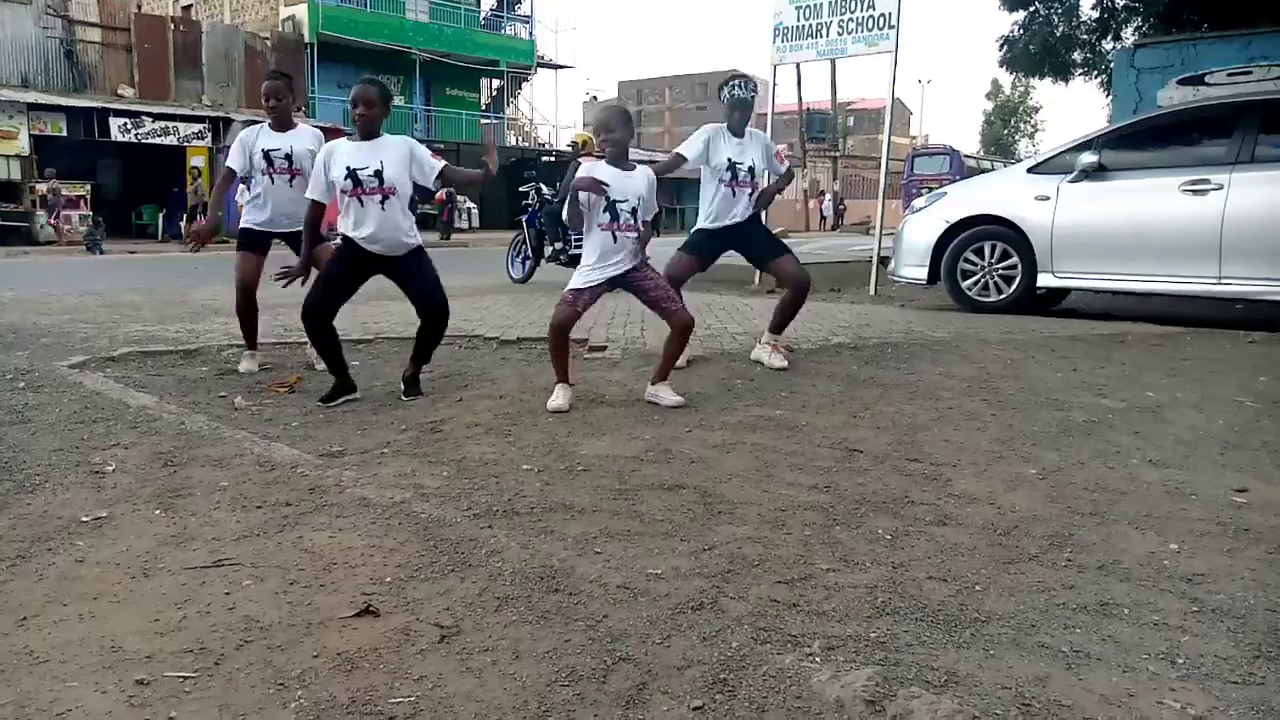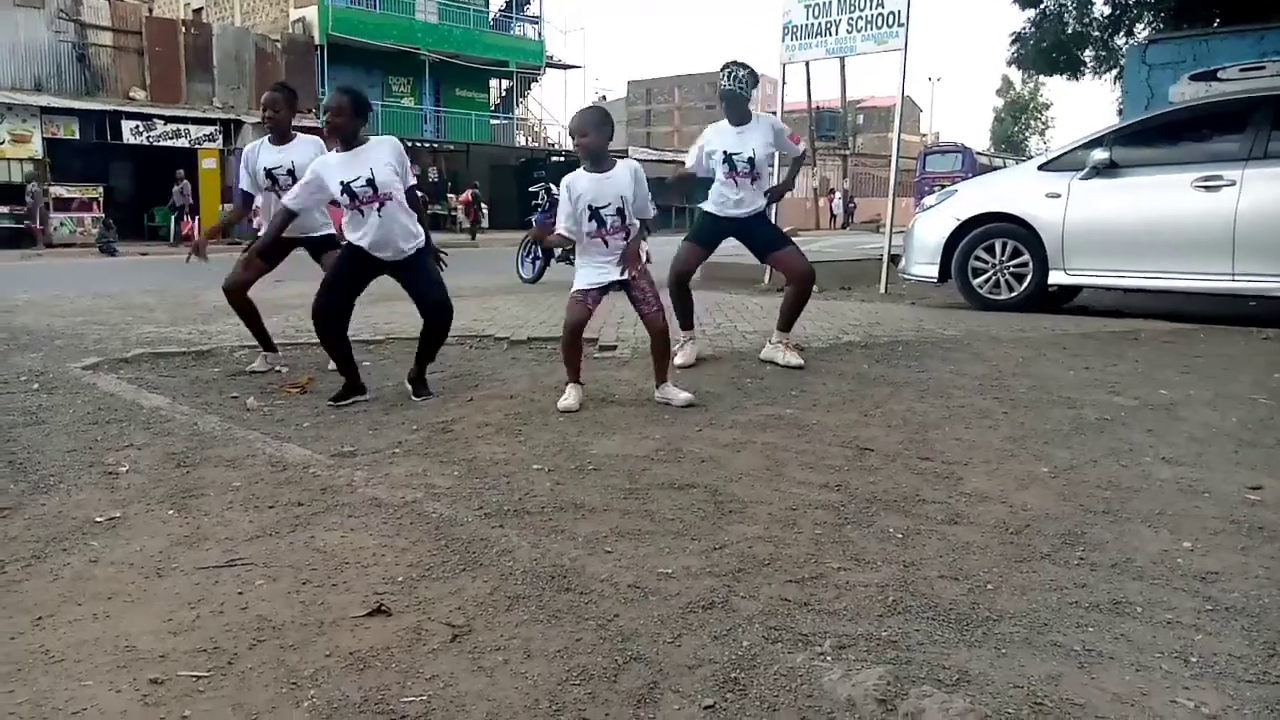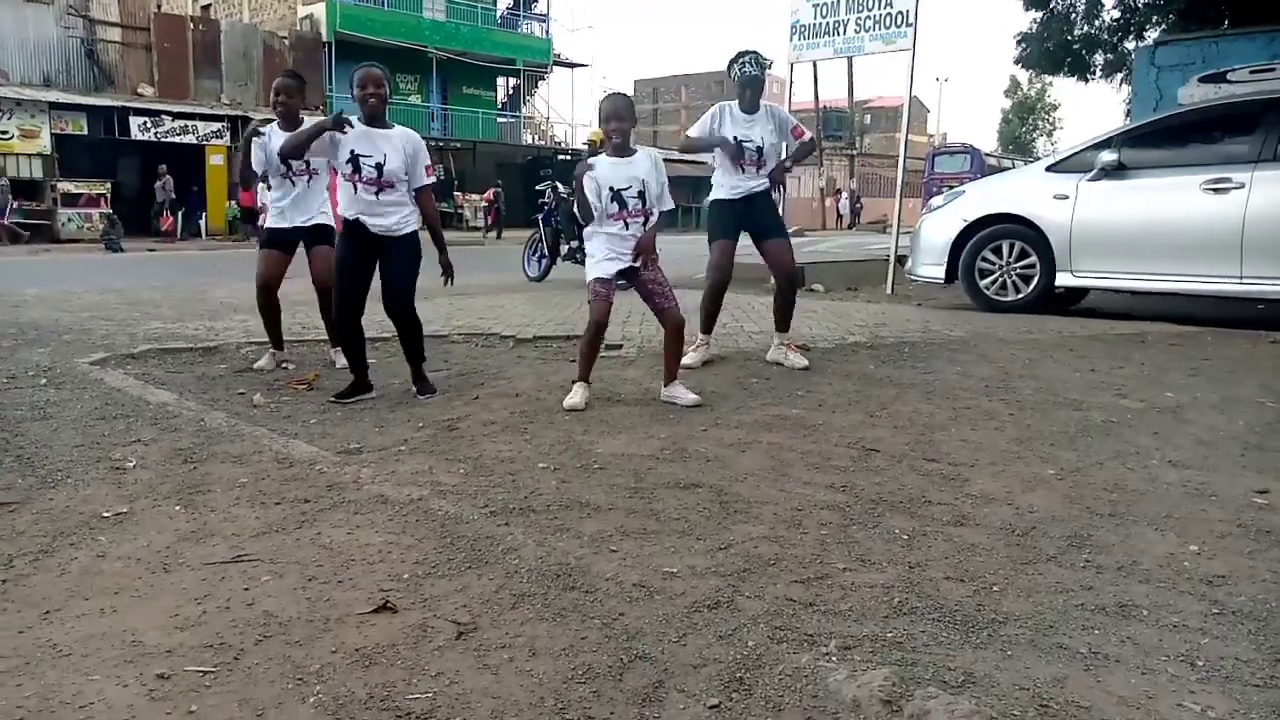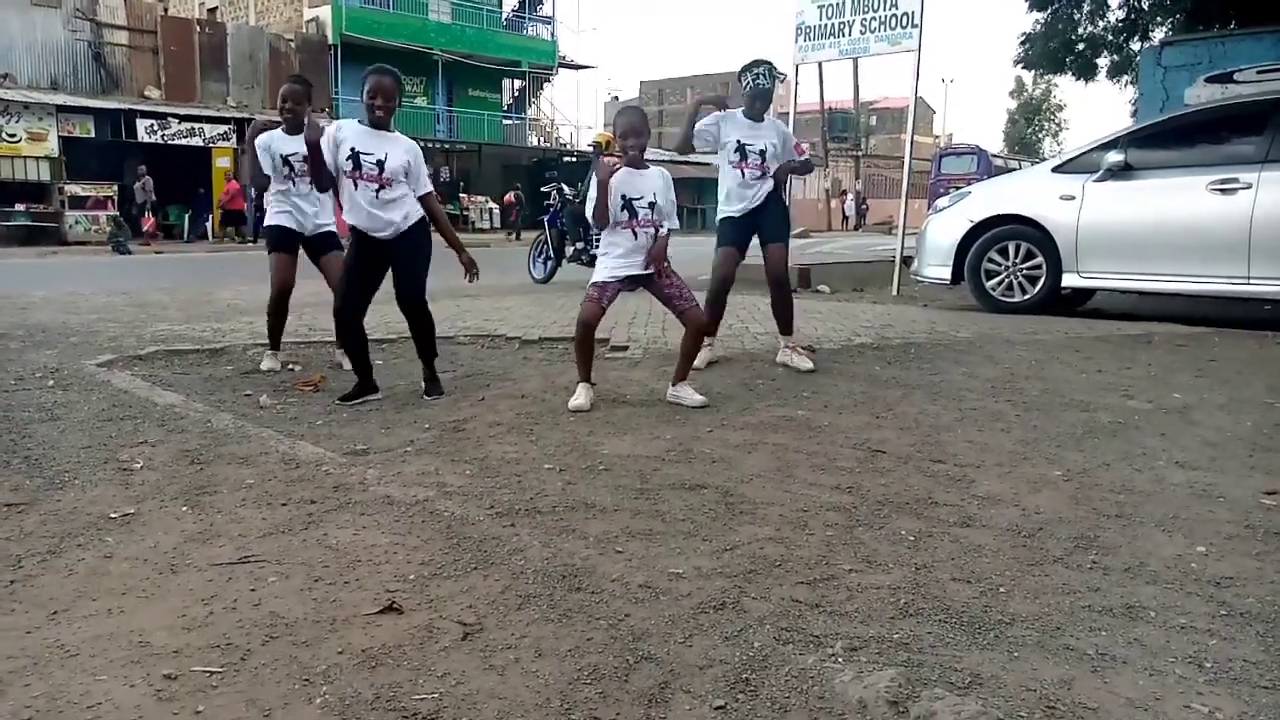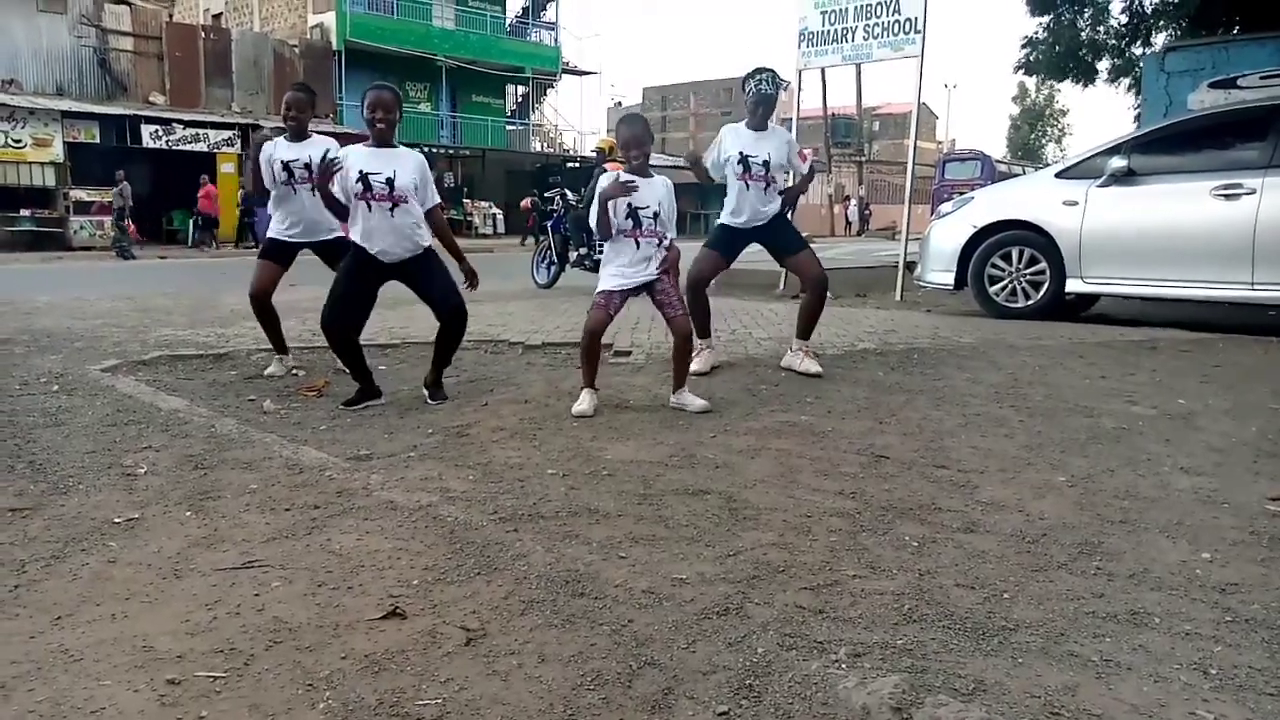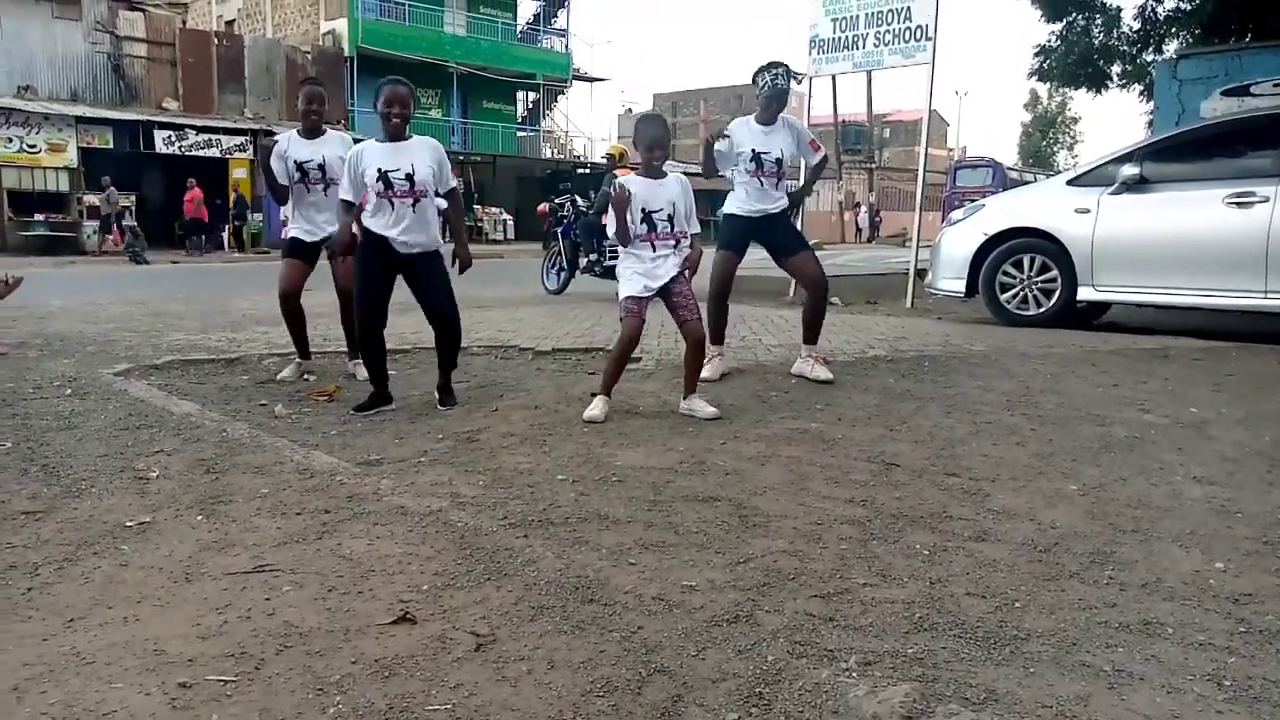
dt=0.5s
person 1, frame 1
left shoulder: (404, 147)
right shoulder: (331, 151)
left elbow: (444, 174)
right elbow: (316, 206)
left wrist: (485, 175)
right wrist: (304, 263)
left hip: (404, 248)
right hip: (355, 248)
left knee: (437, 312)
right knee: (313, 313)
left ankle: (411, 374)
right ankle: (344, 382)
person 1, frame 2
left shoulder: (390, 146)
right shoulder: (323, 167)
left elbow: (411, 196)
right elbow: (288, 208)
left wrist: (429, 243)
right wrist: (259, 245)
left hip: (409, 248)
right hip: (360, 251)
left knee: (440, 311)
right knee: (324, 314)
left ankle: (418, 374)
right ankle: (353, 383)
person 1, frame 3
left shoulder: (409, 140)
right shoulder: (341, 132)
left elbow: (424, 198)
right elbow: (288, 151)
left wrist: (442, 250)
right wrist: (325, 123)
left hip: (400, 235)
right hip: (356, 232)
left knee: (399, 305)
right knee: (345, 310)
left ankle: (419, 374)
right ankle: (361, 379)
person 1, frame 4
left shoulder: (408, 147)
right shoulder: (340, 131)
left elbow: (429, 201)
left wrist: (460, 249)
right wrist: (314, 154)
left hip: (409, 234)
right hip: (364, 238)
left knee: (412, 303)
right knee: (346, 312)
left ankle: (430, 373)
right ankle: (366, 381)
person 1, frame 5
left shoulder: (414, 160)
right shoulder: (347, 157)
left elbow: (434, 215)
right elbow: (340, 213)
left wrist: (462, 260)
right wrist: (322, 187)
left hip: (416, 254)
right hip: (365, 255)
left knee: (455, 313)
right knee: (335, 322)
left ankle: (434, 379)
right ankle: (368, 386)
person 1, frame 6
left shoulder: (430, 147)
right shoulder: (361, 153)
left elbow: (452, 196)
right elbow: (348, 206)
left wrist: (461, 243)
right wrist: (345, 226)
left hip: (424, 249)
right hip: (376, 246)
left knee: (446, 317)
right knee: (368, 322)
left ankle: (444, 384)
right ankle: (380, 391)
person 2, frame 1
left shoulder: (761, 140)
right shoulder: (710, 134)
left elbow: (786, 171)
right elbow: (675, 161)
left wrist: (774, 186)
left hip: (749, 223)
right hip: (712, 225)
left knee: (799, 281)
right knee: (670, 279)
left ankle: (768, 343)
person 2, frame 2
left shoulder: (769, 124)
right shoulder: (713, 133)
left elbow: (800, 152)
right elbow: (690, 171)
left wrist: (786, 184)
left hip: (754, 215)
right hip: (716, 213)
left knee: (804, 275)
right knee: (678, 273)
left ankle: (778, 342)
right ankle: (687, 340)
person 2, frame 3
left shoulder: (776, 114)
right shoulder: (721, 110)
left elbow: (807, 143)
right elbow: (685, 144)
left wrist: (785, 164)
right wrist: (716, 140)
left hip: (760, 199)
right hip: (725, 200)
left knee: (786, 271)
right knee: (720, 273)
left ankle: (781, 344)
right ankle: (703, 342)
person 2, frame 4
left shoulder: (778, 129)
right shoulder: (723, 121)
left elbow: (806, 164)
right elbow: (683, 147)
left wrist: (788, 167)
right wrist: (700, 104)
left hip: (769, 205)
right hip: (732, 212)
left knee: (778, 277)
right knee: (722, 279)
left ankle: (788, 346)
right ankle: (706, 344)
person 2, frame 5
left shoulder: (782, 137)
right shoulder: (728, 134)
left elbow: (807, 170)
right elbow: (710, 178)
left wrist: (799, 184)
right wrist: (694, 165)
left hip: (774, 220)
right hip: (733, 222)
left knee: (817, 281)
right knee: (694, 280)
left ankle: (798, 350)
right ankle: (705, 348)
person 2, frame 6
left shoulder: (792, 127)
right shoulder: (738, 128)
left elbow: (821, 158)
right elbow: (711, 172)
left wrist: (805, 188)
right wrist: (708, 147)
left hip: (777, 215)
right hip: (739, 214)
left knee: (818, 283)
right knee: (719, 285)
left ankle: (808, 357)
right ankle: (716, 354)
person 3, frame 1
left shoulder: (646, 176)
right shoulder: (588, 172)
right elbow: (576, 224)
left wrist: (646, 234)
right wrist: (575, 192)
left hip: (634, 264)
right hip: (595, 264)
left knee: (683, 321)
right knee: (559, 322)
left ankle: (658, 384)
right ankle: (562, 386)
person 3, frame 2
left shoulder: (632, 170)
right shoulder: (571, 182)
left elbow: (644, 216)
right elbow: (566, 234)
left wrist: (634, 243)
right wrist: (546, 236)
left hip: (629, 263)
right hip: (593, 266)
left knee: (659, 326)
right knee: (573, 322)
left ankle: (663, 385)
right ankle: (574, 385)
person 3, frame 3
left shoulder: (651, 159)
right shoulder: (593, 166)
left elbow: (661, 209)
right elbow: (587, 216)
left wrist: (651, 234)
right wrist: (579, 183)
left hip: (641, 253)
right hip: (605, 254)
left knee: (674, 321)
right knee: (598, 319)
left ankle: (670, 385)
right ankle: (581, 384)
person 3, frame 4
left shoulder: (661, 176)
right shoulder: (607, 172)
left elbow: (669, 224)
right elbow: (600, 223)
left wrist: (662, 243)
right wrist: (602, 181)
left hip: (652, 262)
right hip: (614, 262)
left knee: (698, 321)
right knee: (586, 318)
left ankle: (678, 385)
right ankle: (584, 385)
person 3, frame 5
left shoulder: (665, 185)
right shoulder: (611, 181)
right elbow: (604, 234)
left wrist: (674, 251)
right wrist: (604, 200)
left hip: (656, 269)
right hip: (619, 270)
left knee: (683, 329)
right knee: (593, 326)
left ankle: (679, 391)
right ankle: (588, 390)
person 3, frame 6
left shoulder: (680, 182)
right shoulder: (625, 186)
left elbow: (692, 229)
right elbow: (624, 240)
left wrist: (696, 249)
right wrist: (617, 210)
left hip: (673, 270)
right hip: (637, 271)
left knee: (697, 335)
right knee: (630, 334)
left ankle: (690, 398)
right ankle: (602, 396)
person 4, frame 1
left shoulder: (313, 136)
right shoulder: (250, 136)
right elbow: (228, 180)
right wrist: (212, 218)
left hip: (300, 222)
right hip: (257, 221)
right knee: (245, 287)
right ankle: (250, 350)
person 4, frame 2
left shoulder: (313, 144)
right shoulder: (253, 152)
right elbow: (243, 207)
right wrist: (209, 234)
left hip: (318, 229)
right knee: (232, 287)
right ankle: (269, 351)
person 4, frame 3
left shoulder: (323, 131)
right shoulder: (263, 136)
right elbow: (247, 182)
right wrist: (246, 143)
left hip: (317, 217)
right hip: (279, 220)
left knee: (325, 283)
right knee: (265, 283)
left ankle: (337, 346)
right ankle: (276, 348)
person 4, frame 4
left shoulder: (323, 134)
right shoulder: (267, 139)
left elbow: (326, 184)
right elbow: (259, 185)
right wrist: (251, 138)
left hip: (321, 223)
right hip: (282, 220)
right knee: (281, 288)
left ankle: (343, 347)
right ankle: (273, 351)
person 4, frame 5
left shoulder: (328, 145)
right shoulder: (269, 148)
right elbow: (260, 198)
right wrist: (255, 157)
left hip: (328, 230)
right hip: (284, 232)
right knee: (258, 294)
right ankle: (281, 355)
person 4, frame 6
left shoulder: (343, 141)
right shoulder: (282, 145)
right elbow: (280, 198)
right wrist: (265, 161)
left hip: (338, 226)
right hip: (301, 229)
left knee: (347, 291)
right knee: (287, 292)
left ankle: (356, 357)
right ankle: (302, 358)
